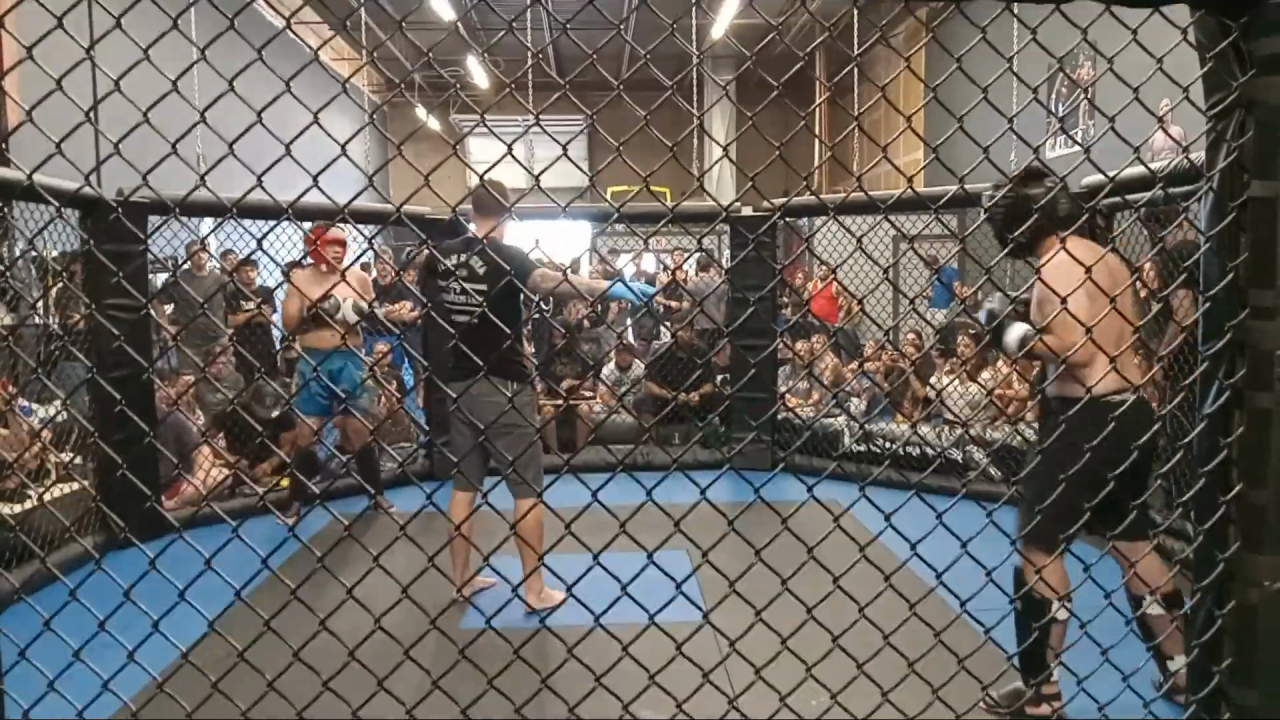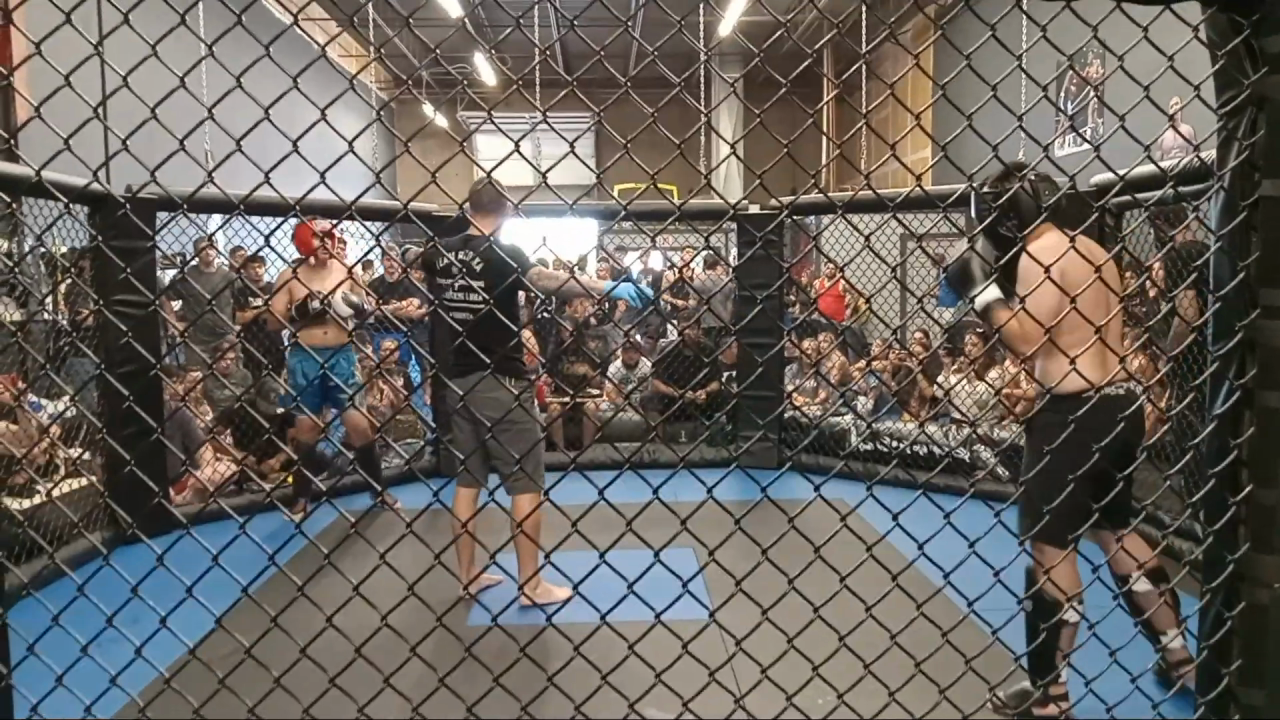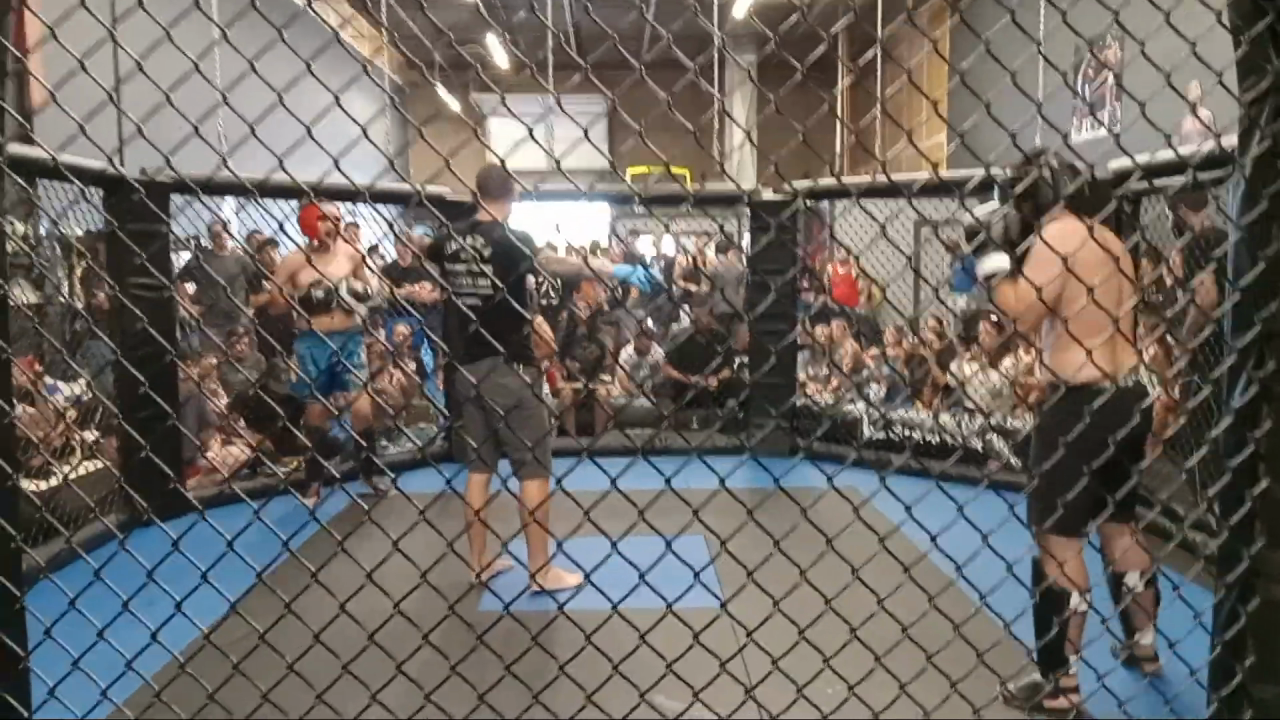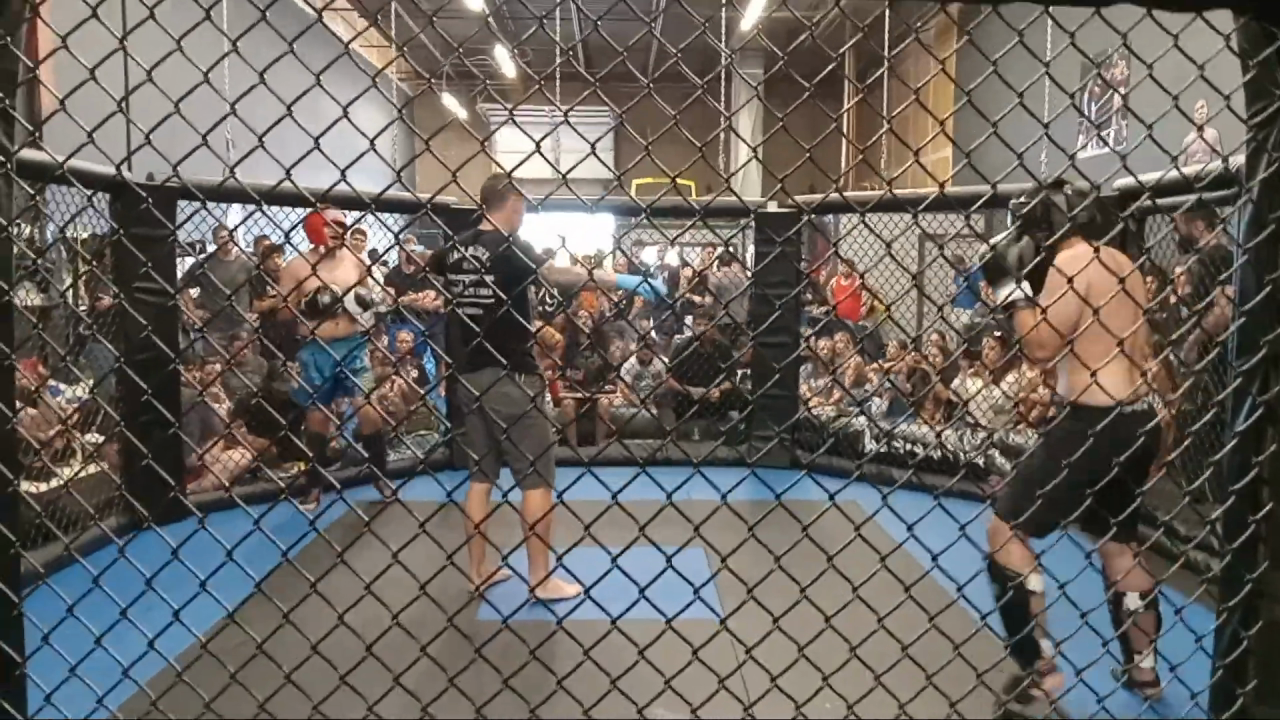
dt=0.2s
person 1, frame 1
left shoulder: (1056, 261)
right shoulder: (1106, 257)
left elbow: (1071, 347)
left wrist: (1012, 331)
left hip: (1084, 418)
right hip: (1131, 413)
left knee: (1038, 548)
right knee: (1132, 540)
right ankle: (1180, 670)
person 1, frame 2
left shoulder: (1040, 252)
right shoulder: (1093, 250)
left elbow: (1028, 341)
left wrist: (983, 291)
right wrist: (1002, 284)
left hip: (1074, 413)
right hip: (1120, 405)
left knee: (1050, 547)
right knee: (1115, 530)
right ankle: (1176, 653)
person 1, frame 3
left shoulder: (1053, 238)
right shoulder: (1107, 239)
left elbow: (1023, 320)
left wrist: (995, 259)
right wrist: (1014, 260)
left hip: (1084, 403)
right hip: (1127, 398)
left knee: (1056, 536)
right knee: (1117, 523)
right ankle: (1143, 645)
person 1, frame 4
left shoulder: (1069, 261)
right shoulder: (1119, 263)
left elbow: (1041, 347)
left wrist: (1012, 285)
right wrist: (1032, 284)
left hip: (1094, 422)
right hip: (1134, 419)
left knee: (1006, 525)
right knee: (1119, 542)
left ankle: (1037, 666)
right ankle: (1143, 668)
person 2, frame 1
left shoulder: (444, 255)
right shoulder: (504, 257)
left elbow: (425, 262)
right elbow: (549, 282)
left wrist: (427, 257)
right wrist: (614, 287)
left hip: (459, 385)
right hip: (502, 386)
left knee: (465, 482)
right knee: (527, 487)
left ankle: (462, 578)
right ankle: (534, 588)
person 2, frame 2
left shoulder: (442, 253)
right shoulder: (502, 255)
left elbow: (416, 260)
right elbow: (547, 280)
left wrist: (417, 254)
right wrist: (611, 288)
left hip: (459, 381)
right hip: (501, 382)
left knee: (467, 480)
right knee: (526, 482)
left ankle: (468, 574)
right ankle: (532, 583)
person 2, frame 3
left shoulder: (452, 239)
right shoulder: (509, 239)
left elbow: (423, 247)
right elbow: (554, 264)
left wrist: (422, 241)
right wrist: (618, 271)
left hip: (467, 367)
right hip: (509, 367)
left knee: (478, 466)
right knee: (534, 468)
left ankle: (479, 561)
right ankle: (542, 569)
person 2, frame 4
left shoulder: (456, 249)
right shoulder: (510, 249)
left elbow: (428, 261)
right elbow: (557, 276)
right wrist: (622, 280)
left hip: (472, 376)
right hip: (511, 377)
left knee: (480, 475)
right knee: (536, 478)
left ankle: (479, 570)
right ankle: (542, 578)
person 3, frame 1
left shoulder: (359, 277)
right shoulder: (300, 279)
left elbow: (372, 313)
right elbow: (288, 325)
left wrist: (365, 314)
right wrist: (309, 314)
left hip: (350, 359)
right hip: (313, 361)
left knee: (361, 428)
right knee: (306, 432)
left ankle: (376, 492)
right ankle: (296, 499)
person 3, frame 2
left shoulder: (348, 272)
right shoulder: (290, 276)
left elbow: (365, 309)
right elbow: (274, 320)
left wrist: (361, 310)
right wrist: (300, 311)
left hip: (343, 355)
right hip: (304, 358)
left knee: (358, 423)
right knee: (305, 429)
left ankle: (378, 488)
right ankle: (302, 494)
person 3, frame 3
left shoulder: (351, 254)
right shoulder: (292, 262)
left elbow: (369, 288)
right elbow: (277, 305)
left wrist: (363, 294)
right wrist: (303, 301)
left hip: (349, 340)
right hip: (312, 343)
left knee: (362, 408)
right knee: (317, 412)
left ankle: (370, 471)
right ankle: (315, 479)
person 3, frame 4
left shoulder: (356, 261)
right shoulder: (297, 267)
left elbow: (368, 295)
left wrist: (367, 300)
right wrist: (307, 306)
left hip: (353, 346)
right hip: (316, 350)
left knee: (368, 412)
right knee: (317, 417)
left ankle: (381, 476)
right ankle: (315, 484)
person 4, frame 1
left shoulder: (1174, 257)
right shoulder: (1201, 250)
left elbow: (1185, 314)
left wrist: (1162, 359)
left hip: (1185, 365)
right hip: (1205, 357)
left knee: (1179, 435)
left ankle: (1187, 497)
person 4, frame 2
left shoulder: (1177, 256)
right shoulder: (1208, 252)
left elbow: (1188, 312)
left wrist: (1169, 356)
left hip: (1192, 360)
right hip: (1214, 356)
left knee: (1188, 435)
right knee: (1205, 431)
left ankle: (1198, 500)
right ankle: (1200, 496)
person 4, frame 3
left shoulder: (1197, 242)
right shoulder: (1223, 238)
left elbow: (1206, 295)
left wrist: (1186, 340)
left hip: (1208, 348)
right hip: (1226, 344)
left knee: (1202, 421)
right knee: (1205, 421)
left ankle: (1213, 494)
right ankle: (1214, 491)
person 4, frame 4
left shoulder: (1210, 259)
right shoulder: (1216, 258)
left elbow: (1228, 308)
left wrist: (1194, 342)
left hip: (1211, 365)
right hip: (1207, 363)
left knee: (1204, 438)
right knee: (1206, 434)
left ankle: (1217, 505)
right ankle: (1212, 499)
